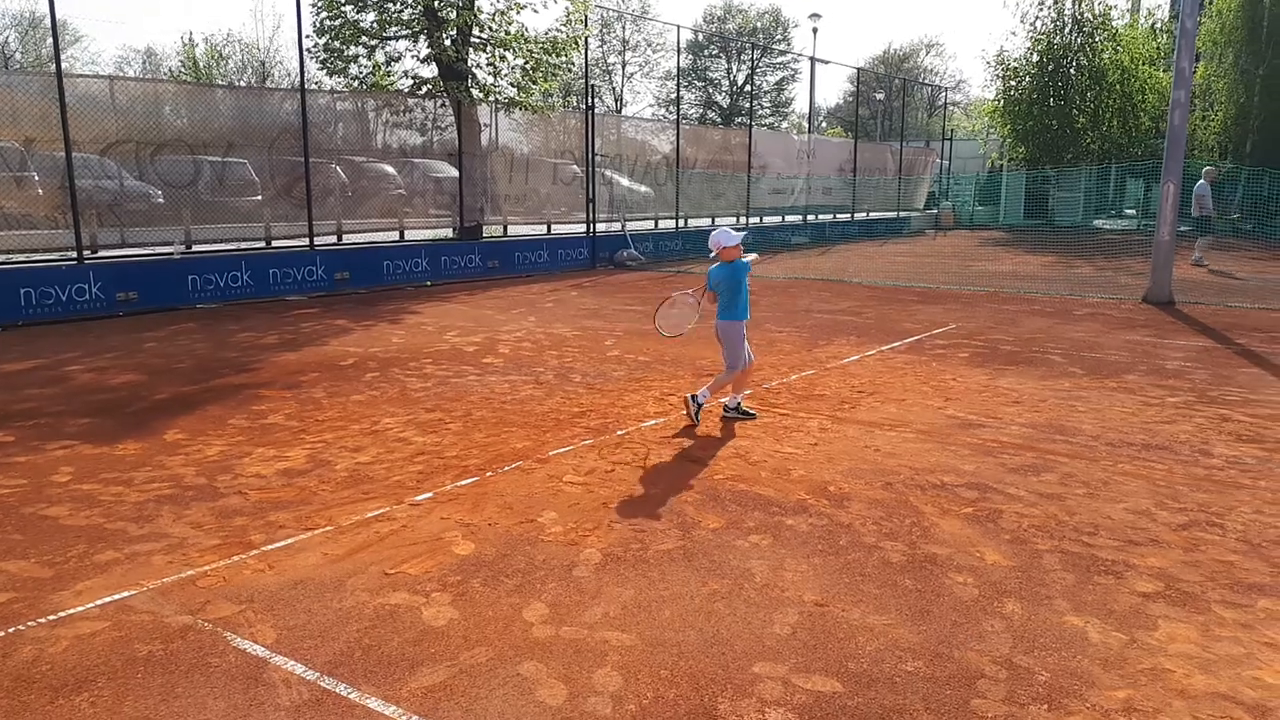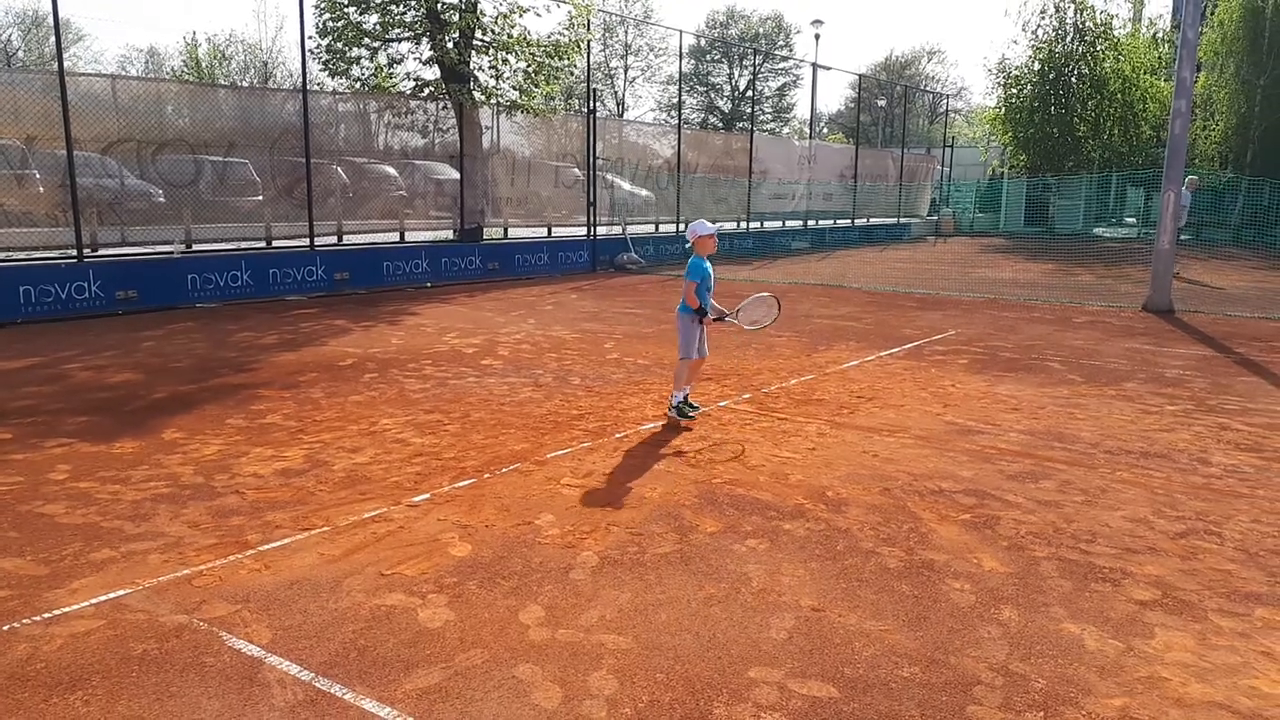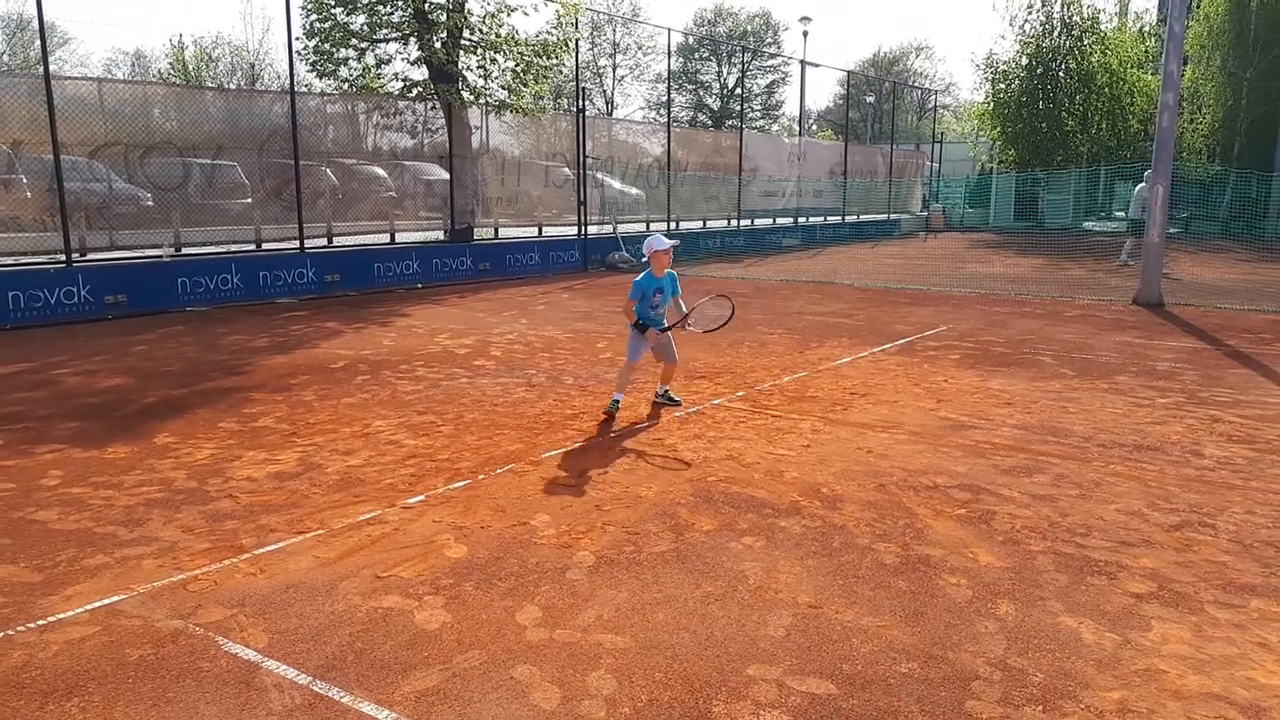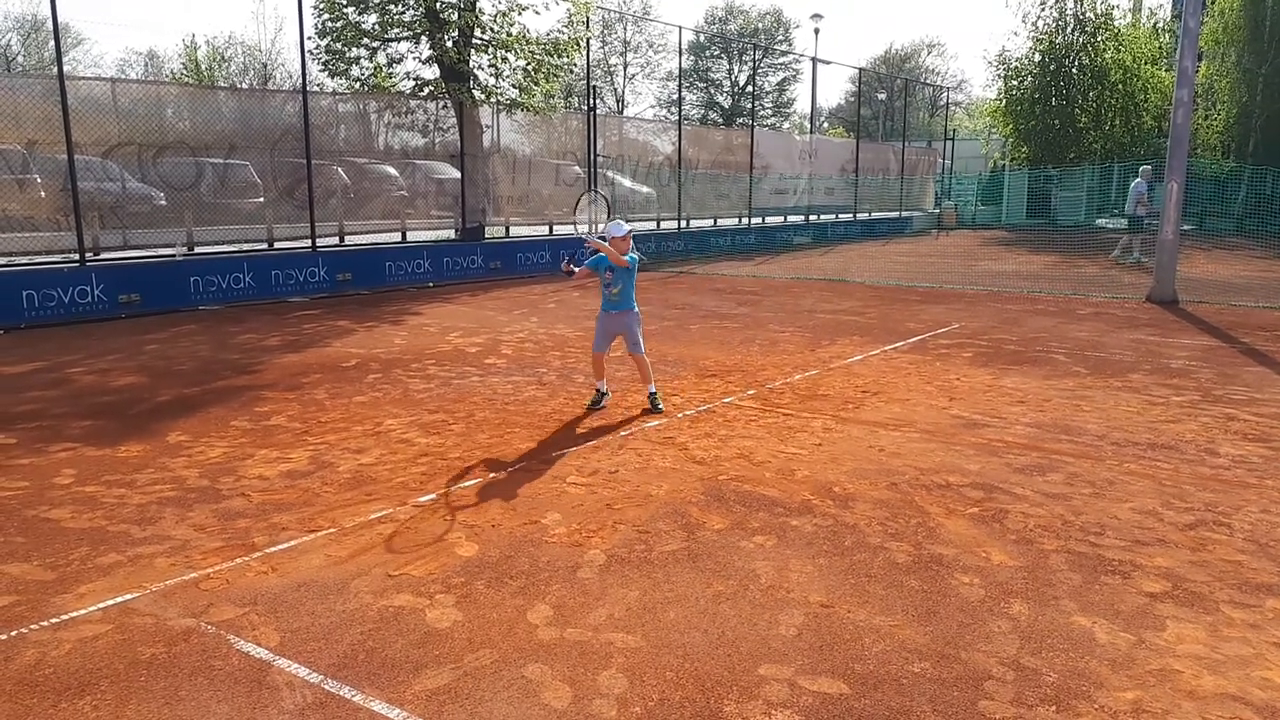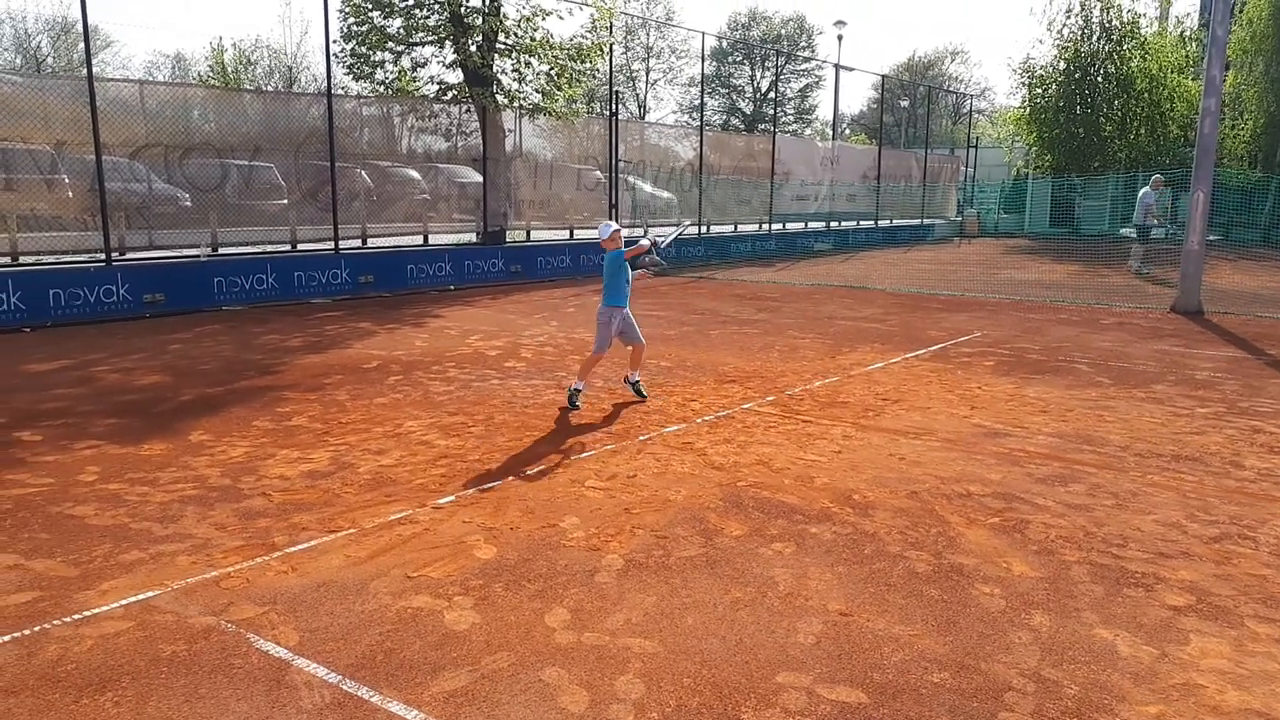
dt=0.7s
person 1, frame 1
left shoulder: (713, 272)
right shoulder: (739, 266)
right elbow: (752, 257)
right wrist: (748, 257)
left hip: (724, 323)
right hip: (733, 325)
left knee: (747, 365)
right knee: (733, 372)
left ankle: (733, 405)
right ankle: (698, 400)
person 1, frame 2
left shoulder: (706, 264)
right shoulder: (696, 264)
right elbow: (688, 294)
left wrist: (718, 309)
right wrist: (704, 314)
left hip: (698, 317)
right hip: (689, 316)
left knee: (699, 359)
right knee: (687, 359)
left ankle: (682, 395)
right ankle: (676, 403)
person 1, frame 3
left shoulder: (671, 276)
right shoulder: (641, 282)
left elbow: (677, 300)
right elbow: (627, 309)
left wrist: (684, 316)
right wrist: (644, 329)
left hip: (660, 328)
right hip: (641, 329)
left knee: (672, 363)
right knee: (630, 363)
left ankle: (662, 392)
right ankle: (615, 402)
person 1, frame 4
left shoulder: (632, 259)
right shoulder: (600, 259)
left elbow: (621, 261)
right elbow: (580, 272)
left wrist: (600, 245)
right wrist: (569, 268)
left hip: (629, 315)
right hip: (607, 315)
left knee: (638, 355)
right knee: (597, 354)
left ankle: (652, 394)
right ankle: (602, 391)
person 1, frame 5
left shoulder: (616, 257)
right shoulder: (615, 256)
right elbow: (640, 247)
left wrist: (636, 274)
right wrist: (647, 240)
left hip: (623, 311)
right hip: (610, 312)
left knee: (639, 345)
right knee: (598, 354)
left ankle: (632, 379)
right ankle: (575, 389)
